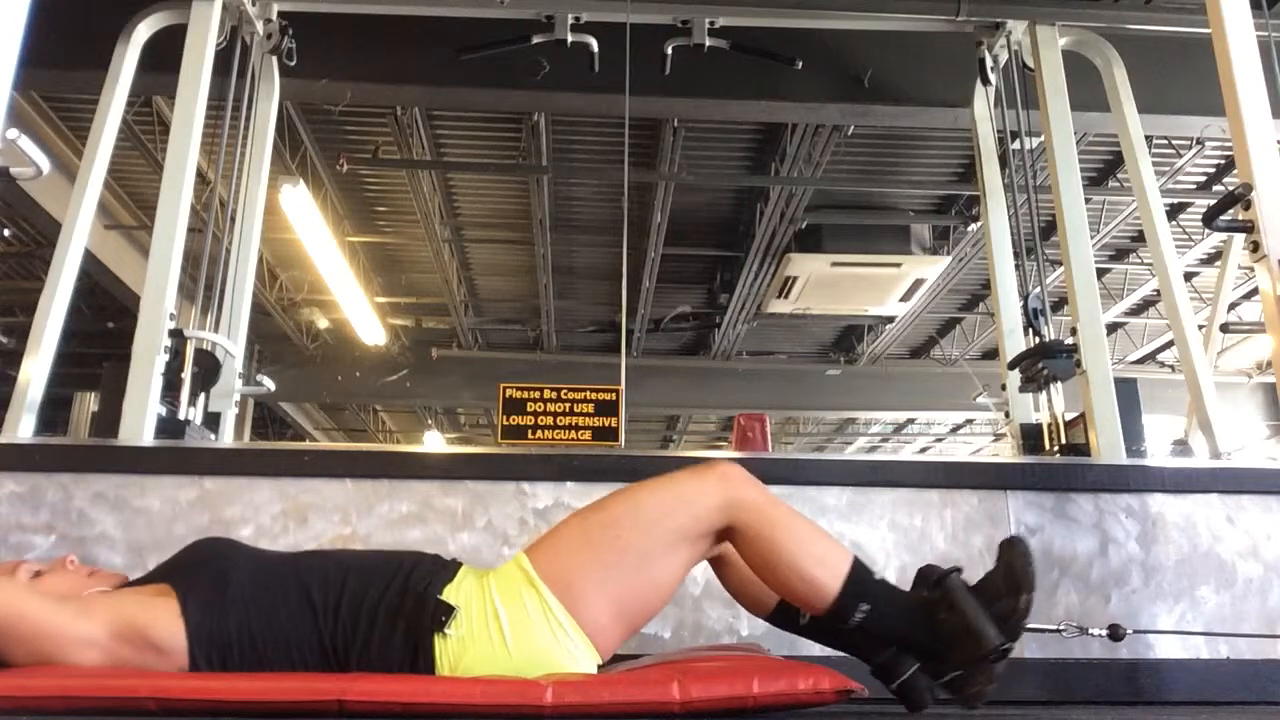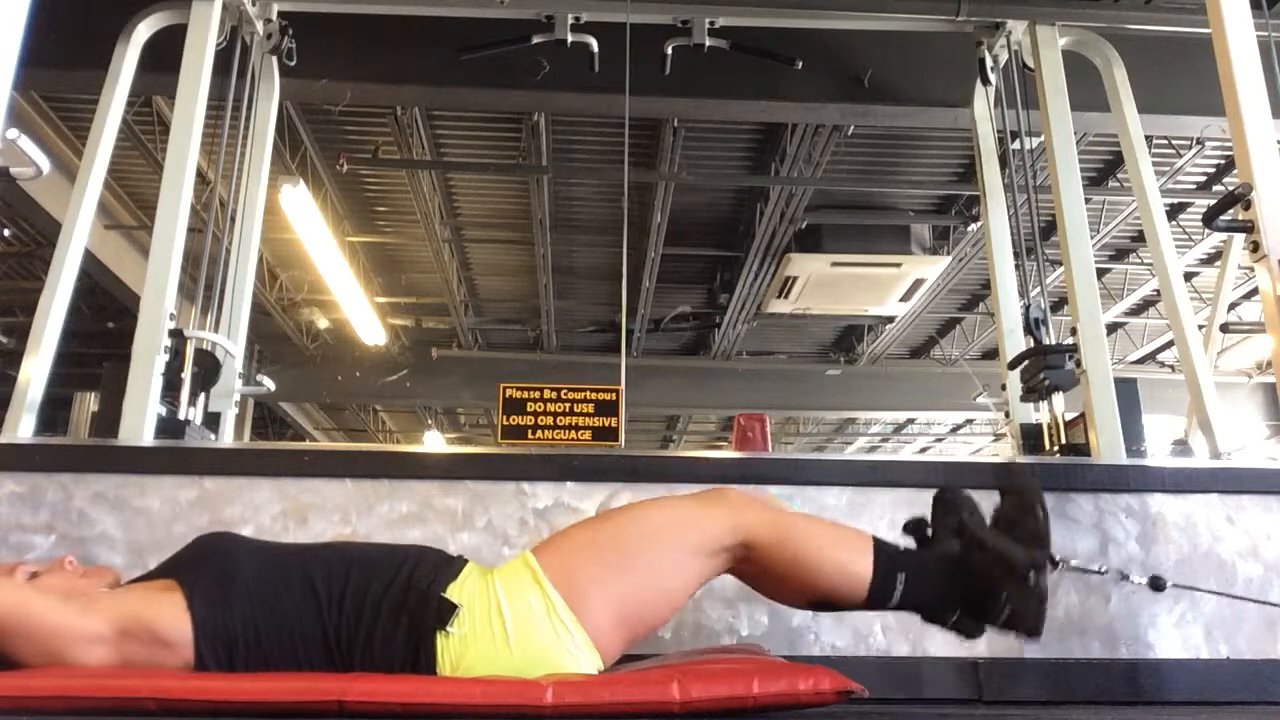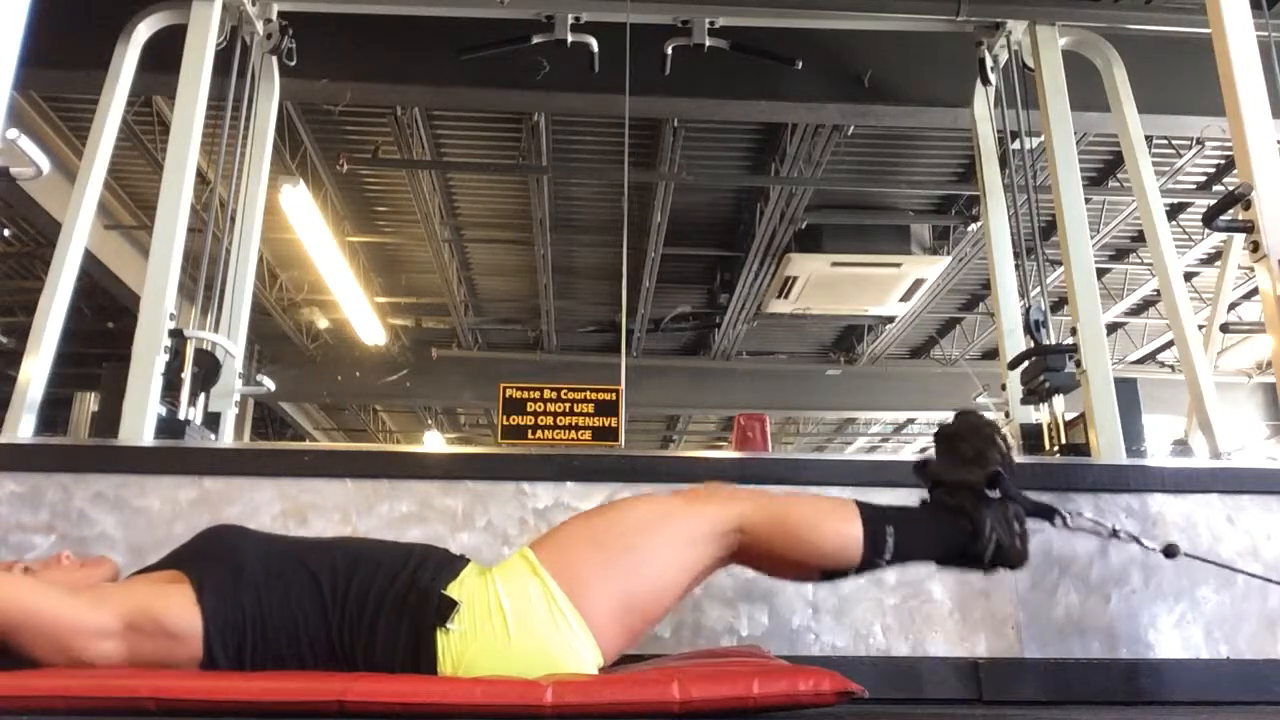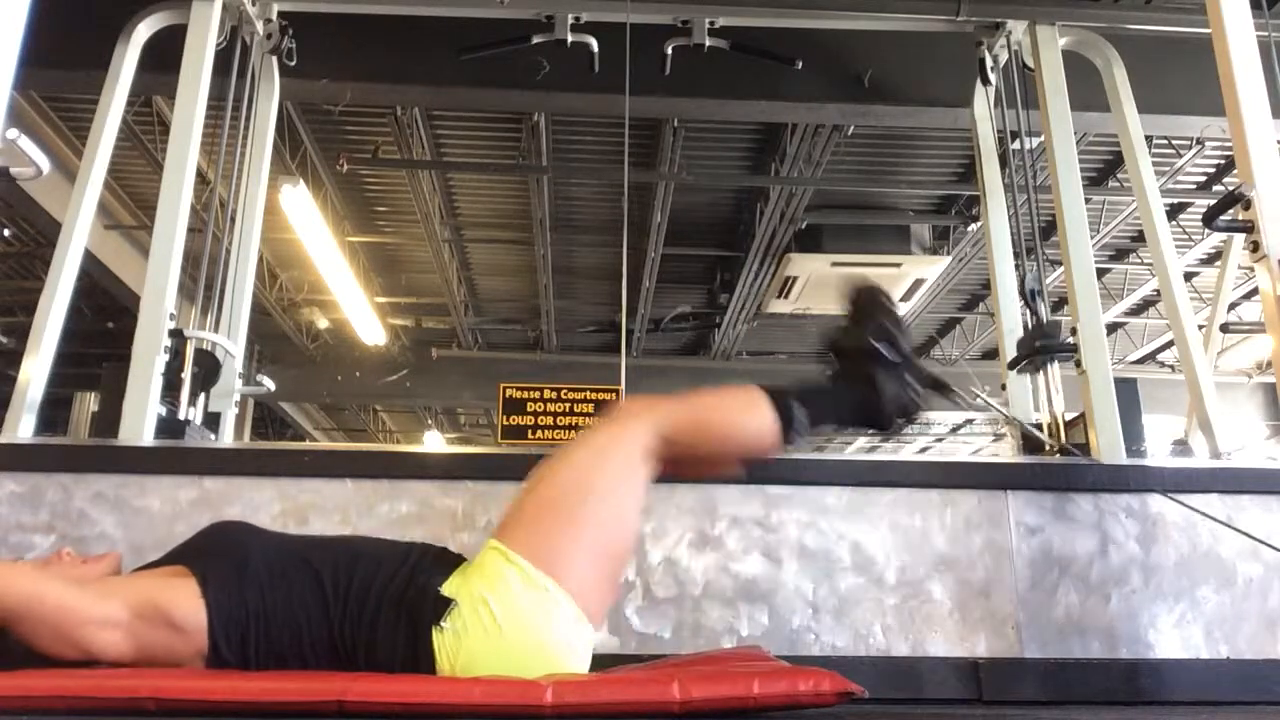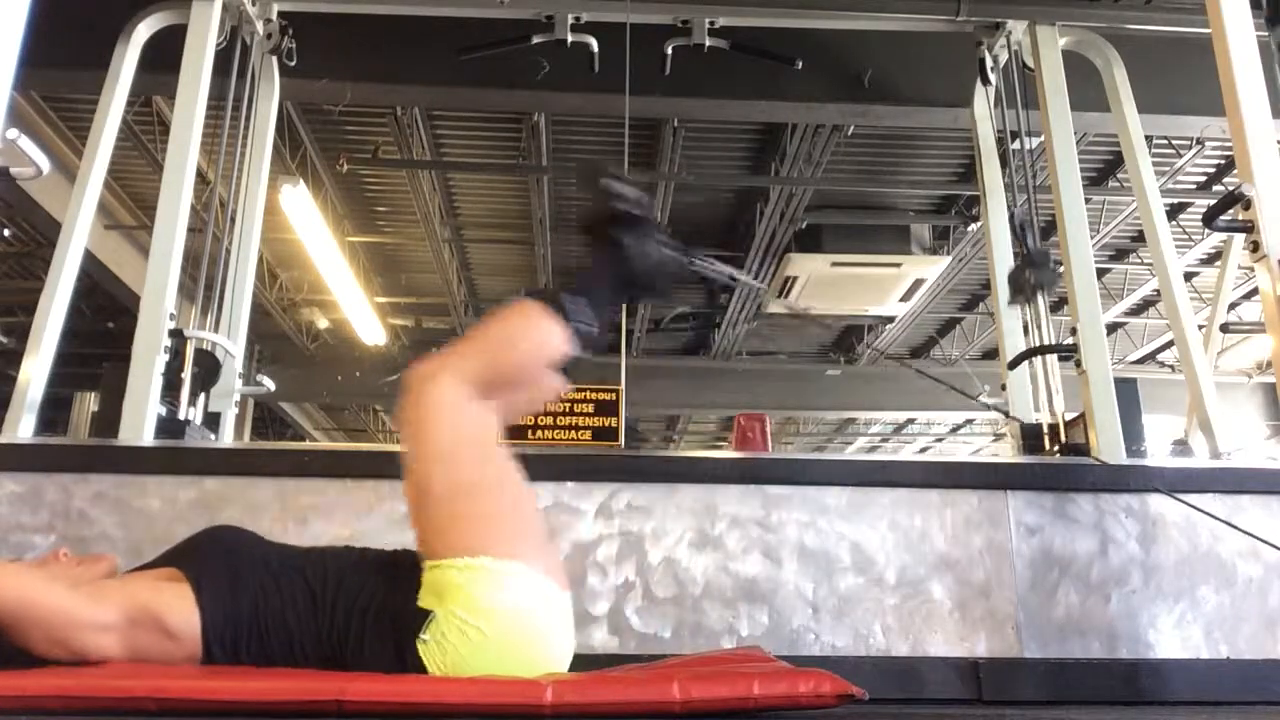
dt=0.3s
person 1, frame 1
left shoulder: (148, 607)
right shoulder: (126, 627)
left hip: (466, 616)
right hip: (482, 637)
left knee: (715, 529)
right knee: (723, 488)
right ankle: (924, 631)
person 1, frame 2
left shoulder: (148, 604)
right shoulder: (132, 626)
left hip: (471, 614)
right hip: (483, 637)
left knee: (726, 525)
right knee: (733, 515)
left ankle: (955, 579)
right ankle: (969, 584)
person 1, frame 3
left shoulder: (149, 603)
right shoulder: (129, 618)
left hip: (464, 614)
right hip: (487, 634)
left knee: (716, 515)
right knee: (724, 509)
left ankle: (950, 522)
right ankle: (956, 528)
person 1, frame 4
left shoulder: (152, 604)
right shoulder: (140, 616)
left hip: (473, 623)
right hip: (495, 640)
left knee: (631, 443)
right knee: (633, 427)
left ankle: (848, 389)
right ankle: (853, 388)
person 1, frame 5
left shoulder: (143, 608)
right shoulder: (133, 619)
right hip: (489, 627)
left knee: (458, 409)
right knee: (440, 386)
right ankle: (608, 273)
